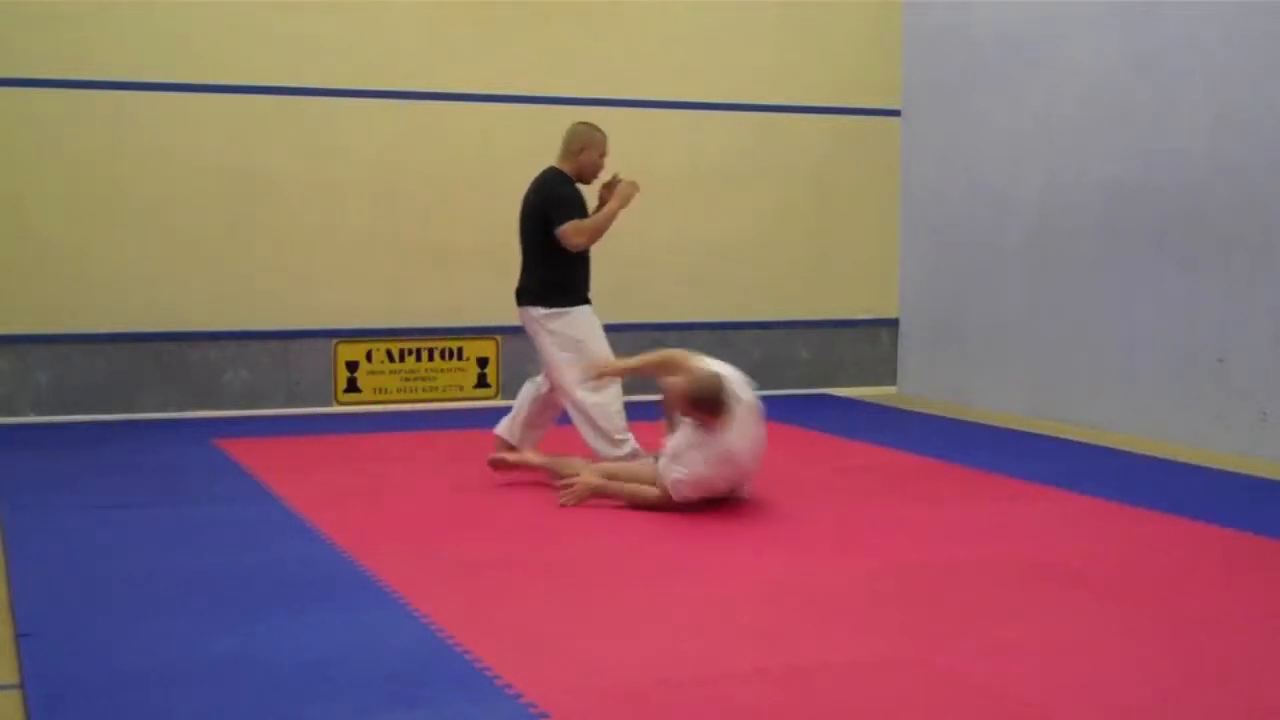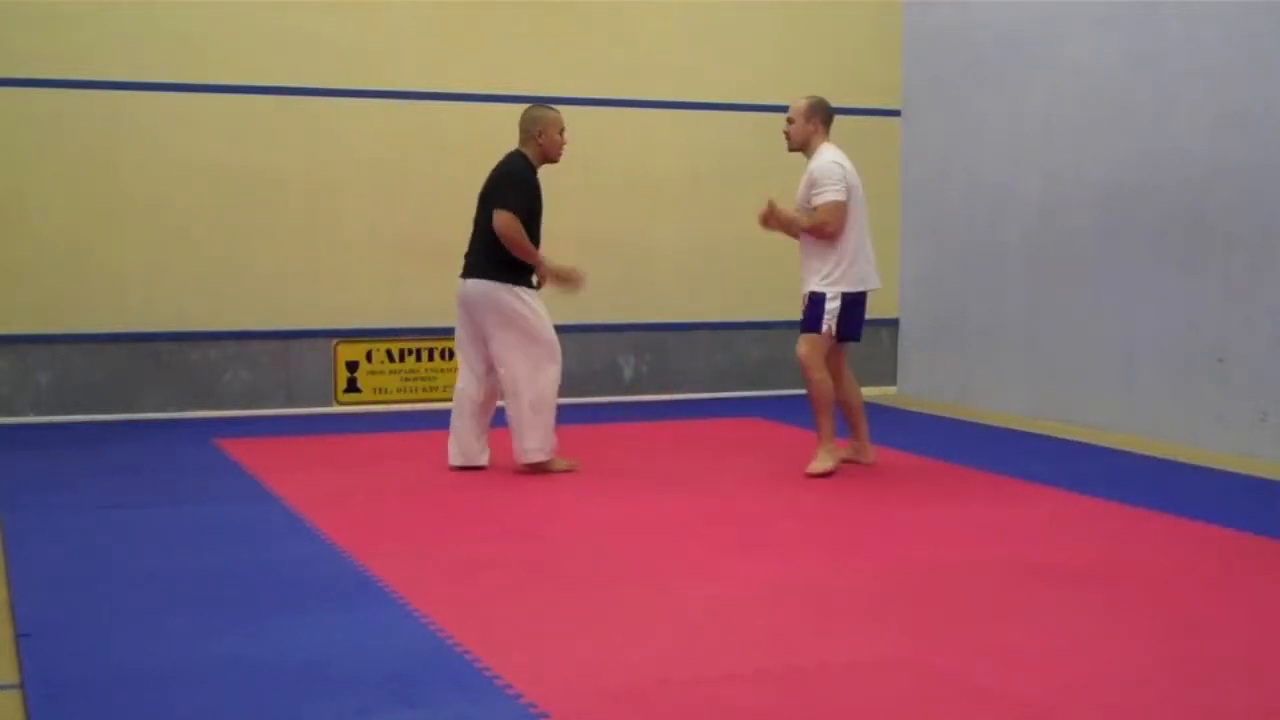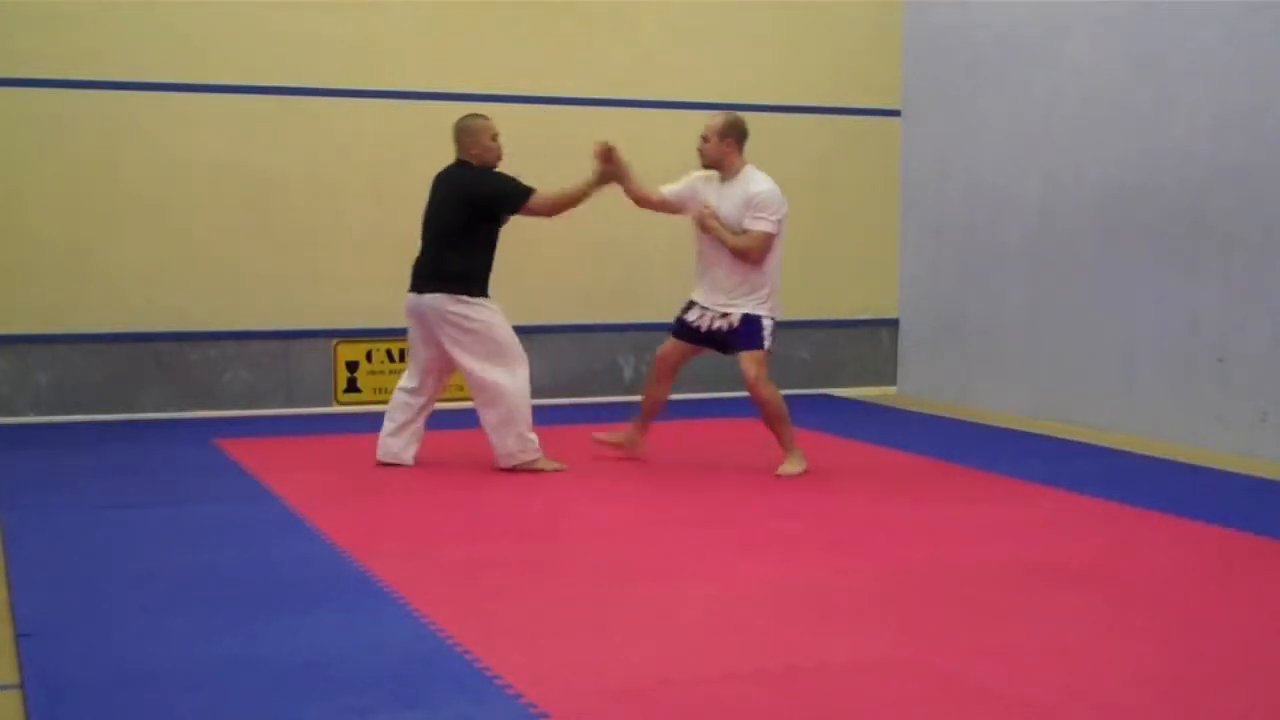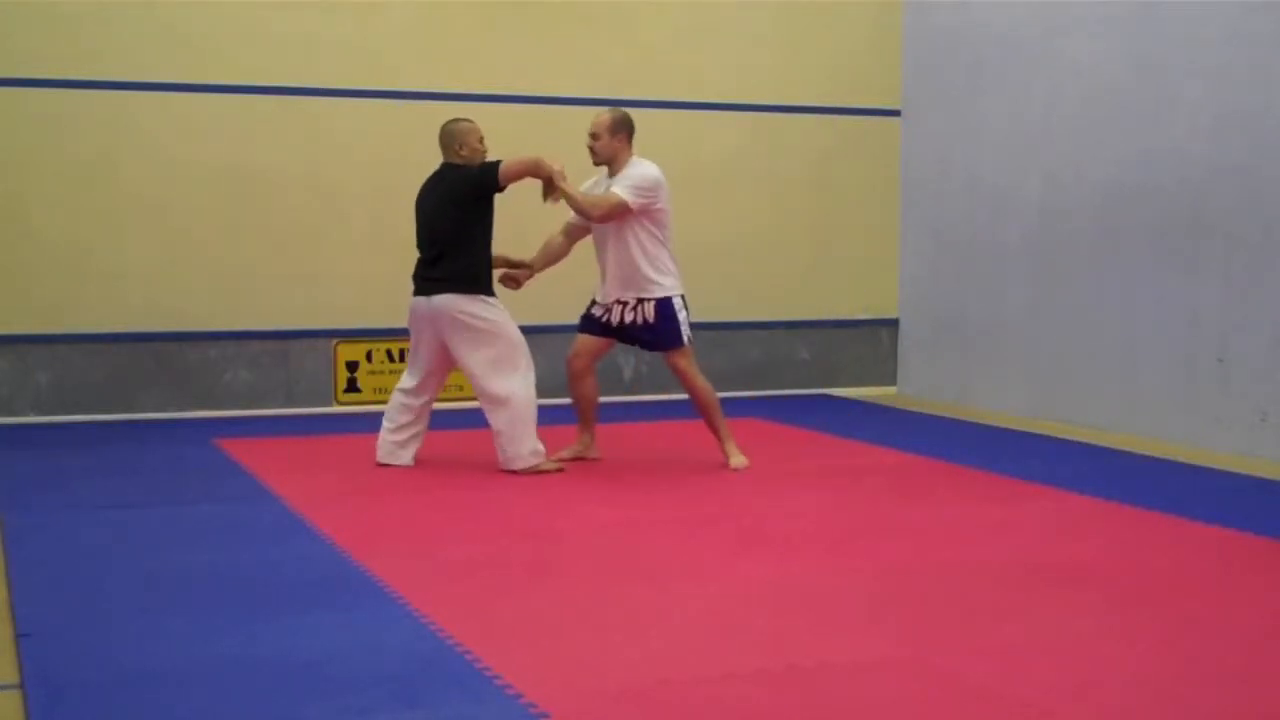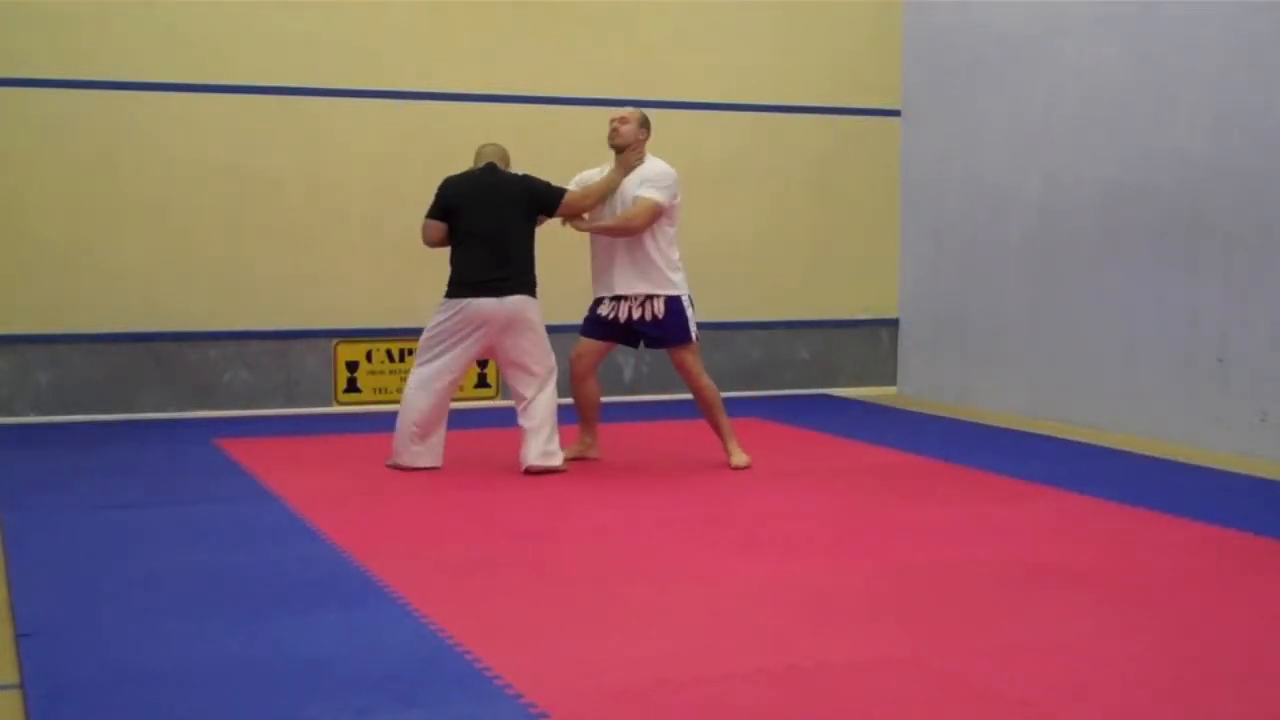
dt=0.7s
person 1, frame 1
left shoulder: (551, 186)
right shoulder: (560, 190)
left elbow: (576, 237)
right elbow: (577, 240)
left wrist: (602, 206)
right wrist: (617, 204)
left hip: (546, 302)
right hip: (558, 306)
left knee: (557, 379)
right knee: (595, 380)
left ankle: (511, 438)
right ankle: (624, 456)
person 1, frame 2
left shoulder: (513, 170)
right shoulder: (519, 173)
right elbow: (504, 227)
left wrist: (552, 269)
right wrist: (540, 264)
left hip: (476, 283)
right hip: (501, 287)
left knee: (477, 372)
right knee: (538, 364)
left ankle: (466, 453)
right ankle: (536, 453)
person 1, frame 3
left shoulder: (448, 180)
right shoulder: (482, 183)
right elbow: (548, 205)
right wrist: (598, 178)
left hip: (422, 296)
right hip: (457, 299)
left knee: (421, 376)
right knee: (504, 368)
left ankle: (393, 449)
right ankle: (520, 453)
person 1, frame 4
left shoulder: (432, 188)
right shoulder: (471, 179)
right elbow: (529, 164)
left wrist: (502, 262)
right wrist: (551, 177)
left hip: (426, 299)
right hip: (464, 300)
left knee: (420, 378)
right knee: (511, 370)
left ankle: (393, 450)
right ankle: (523, 456)
person 1, frame 5
left shoulder: (453, 186)
right shoulder: (526, 187)
left elbow: (431, 236)
right elbow: (578, 203)
right wrist: (619, 172)
left hip: (466, 302)
right hip: (517, 302)
left knee: (429, 375)
right knee: (536, 377)
left ankle: (410, 453)
right ankle: (541, 456)
person 2, frame 1
left shoulder: (701, 470)
right shoulder: (728, 383)
left elbow: (658, 496)
right elbow: (678, 358)
left wrist: (596, 486)
right wrist: (619, 366)
left knee: (597, 472)
right knee: (670, 373)
left ankle: (538, 462)
person 2, frame 2
left shoulder: (826, 165)
right shoulder: (823, 165)
left elbow: (829, 226)
left wrist: (791, 219)
right wrist: (783, 221)
left hip: (837, 284)
right hip: (832, 283)
left knee: (809, 357)
right knee: (833, 364)
left ankle: (827, 448)
right ankle: (861, 446)
person 2, frame 3
left shoulder: (762, 191)
right shoulder: (701, 183)
left elbow: (753, 253)
right elbow: (648, 200)
left wrist: (711, 224)
right wrist: (619, 168)
left hip: (751, 306)
right hip: (708, 301)
left knee: (755, 378)
right knee: (664, 363)
left ankle: (794, 452)
right ankle: (632, 437)
person 2, frame 4
left shoulder: (646, 176)
right shoulder: (596, 186)
left elbow: (598, 211)
right elbow: (566, 237)
left wrist: (561, 186)
right wrist: (528, 271)
left hip: (657, 295)
right hip: (613, 296)
left knee: (686, 371)
right knee: (578, 361)
left ankle: (729, 446)
right ankle: (586, 442)
person 2, frame 5
left shoulder: (660, 173)
right shoulder: (591, 178)
left elbow: (637, 221)
left wrist: (590, 225)
left hip: (662, 291)
right hip: (613, 293)
left knee: (691, 370)
right knee: (581, 363)
left ankle: (730, 445)
right ankle: (587, 442)
